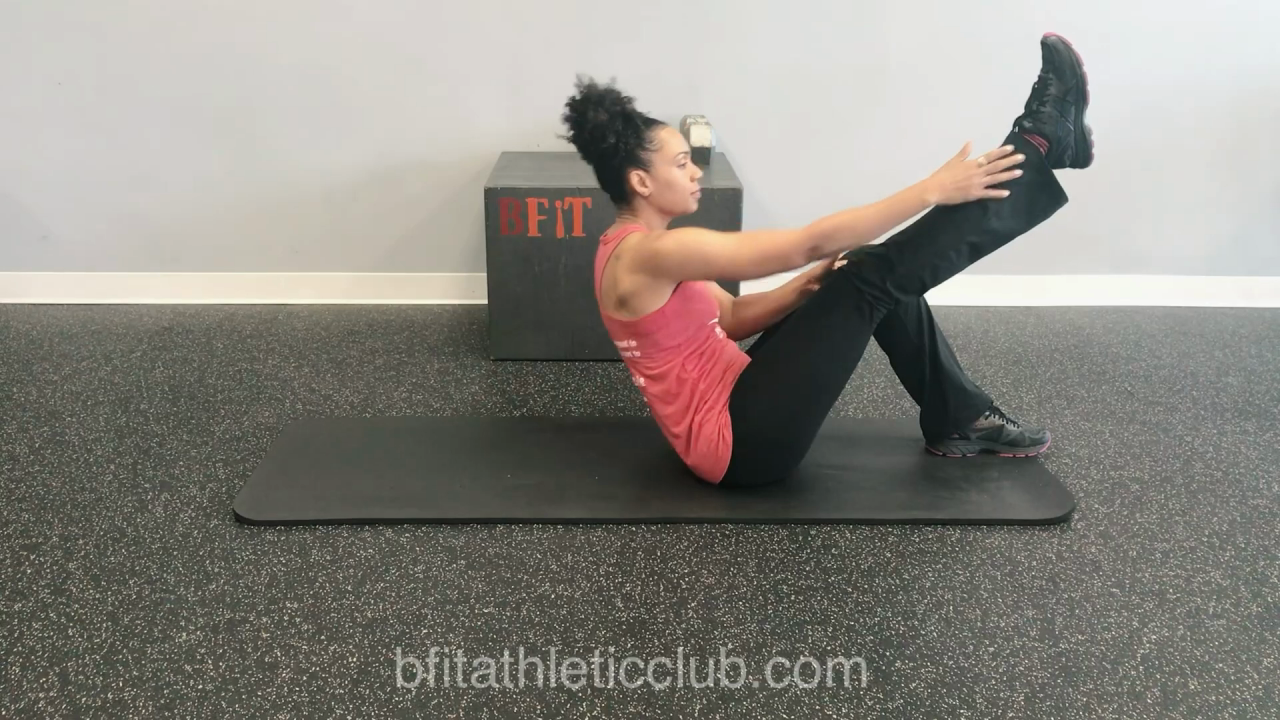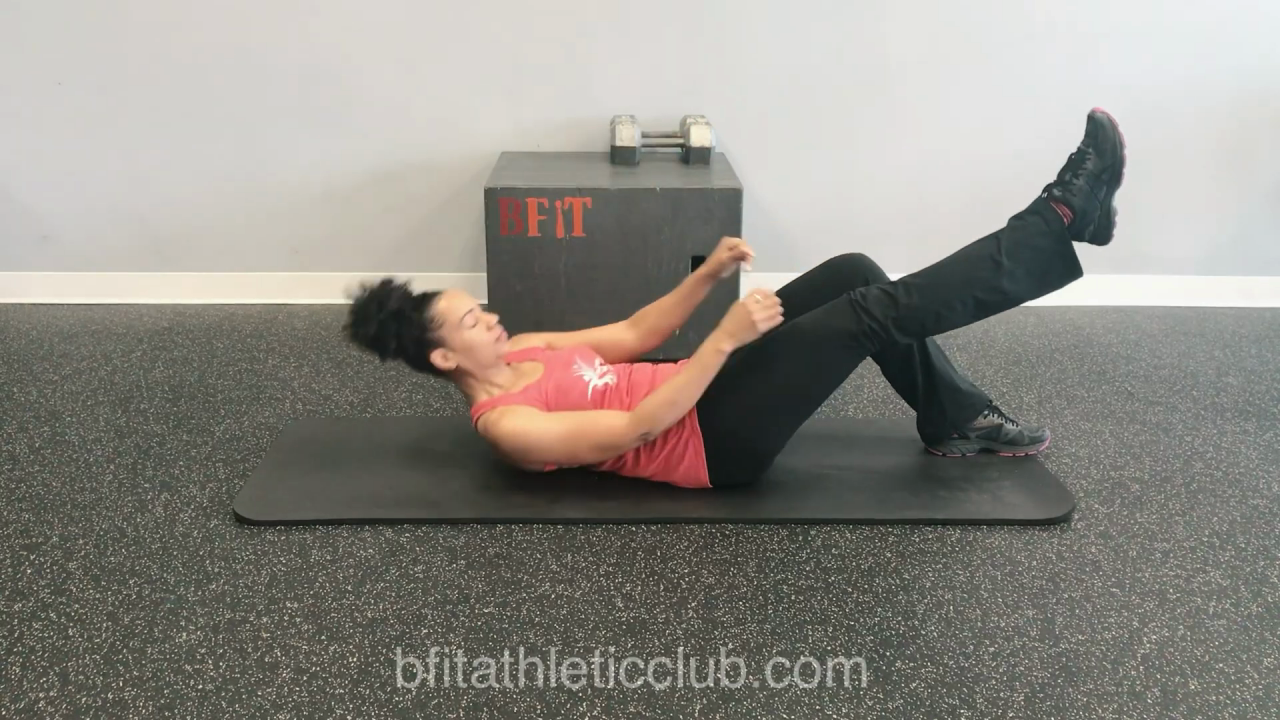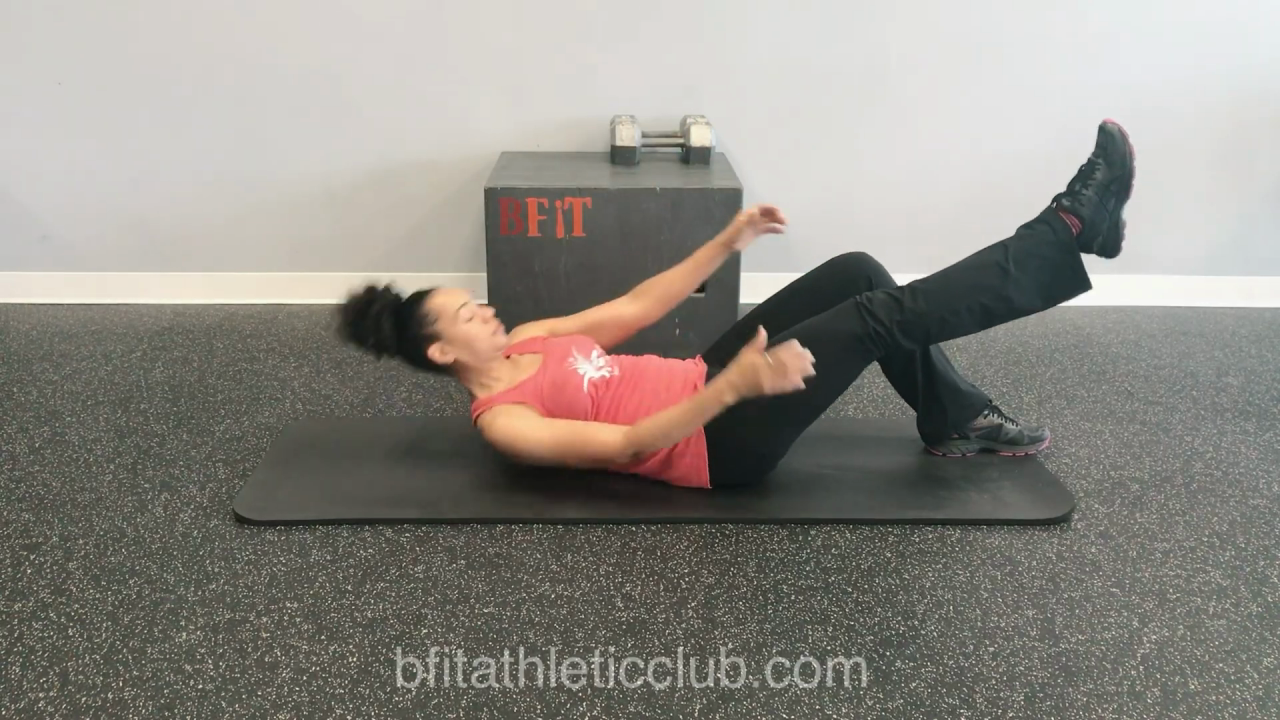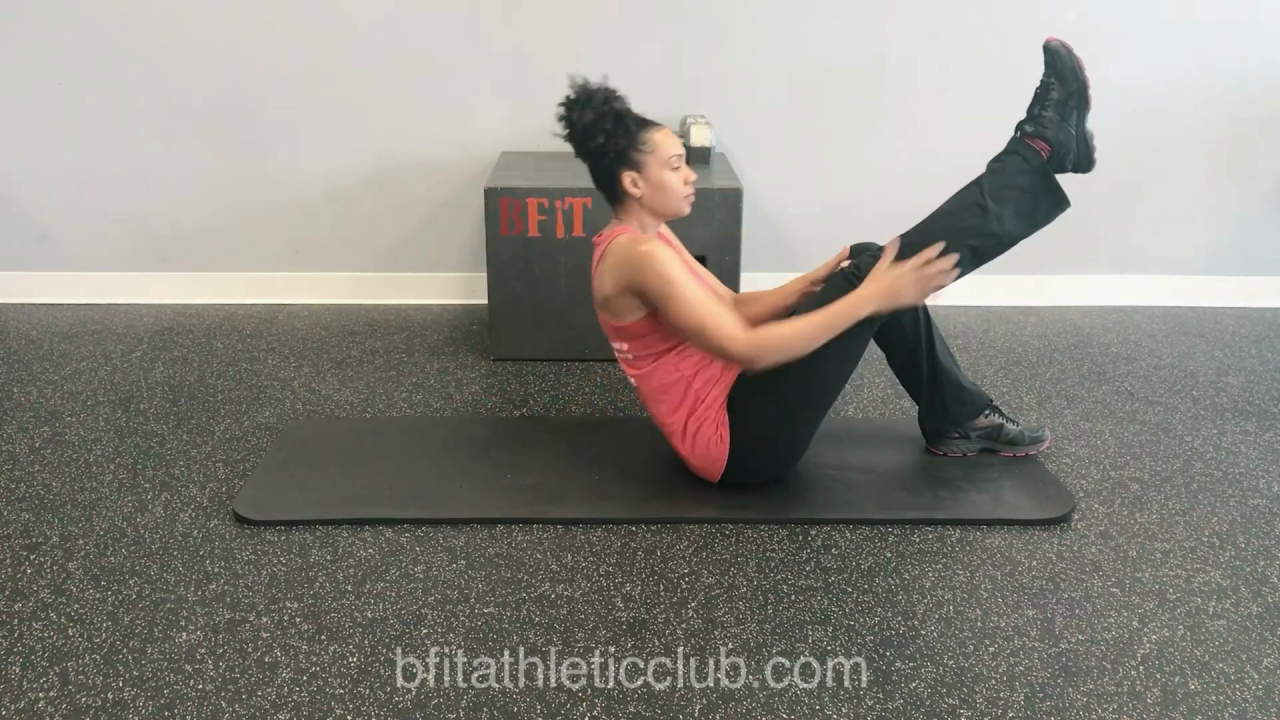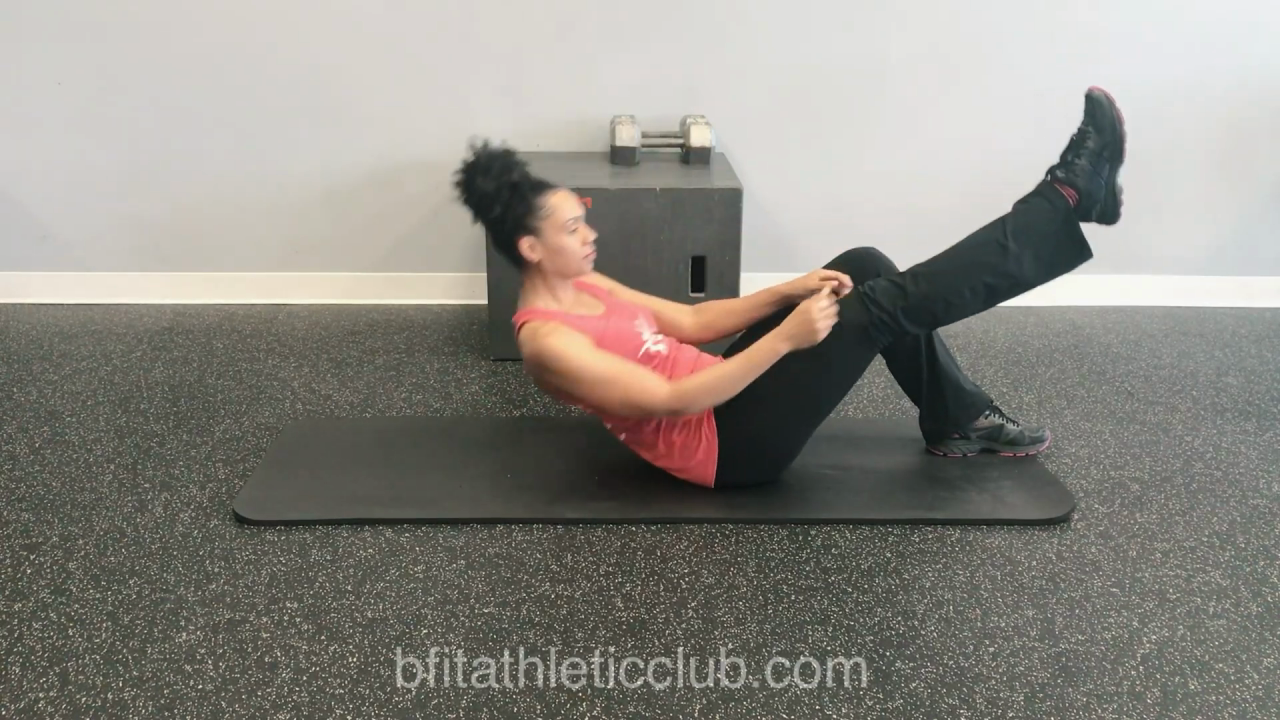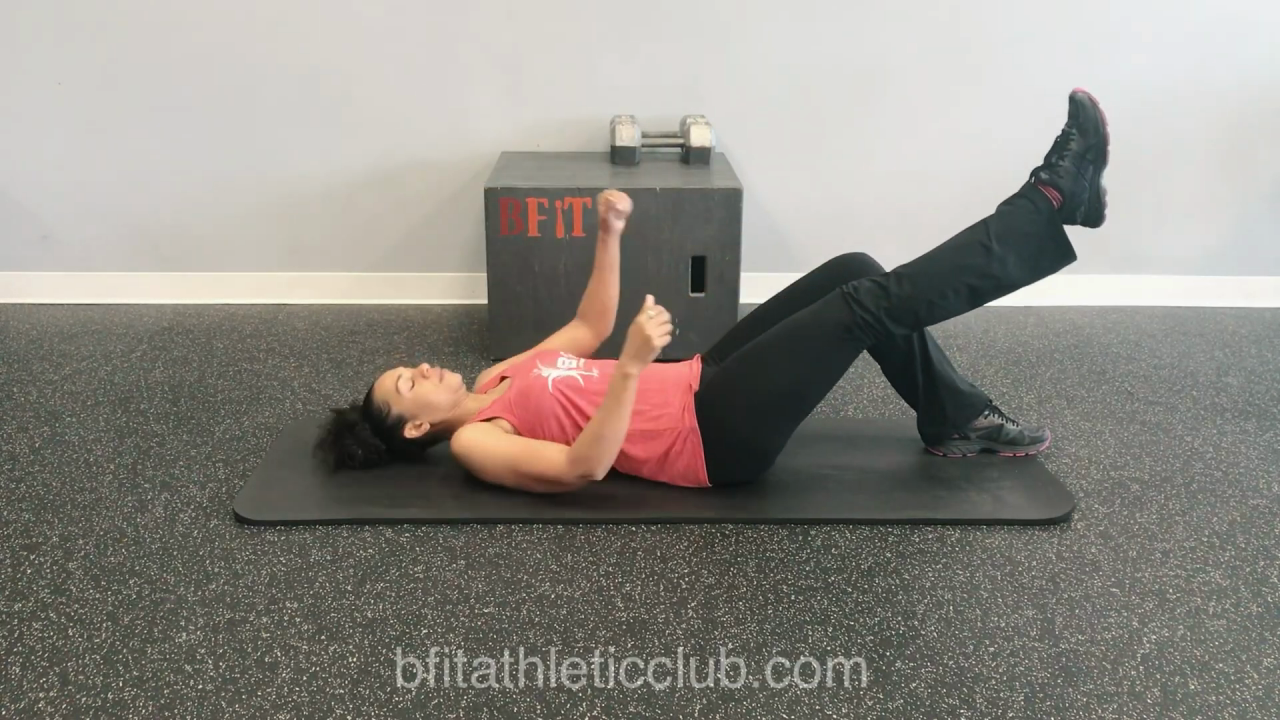
dt=0.7s
person 1, frame 1
left shoulder: (637, 243)
right shoulder: (652, 253)
right elbow: (813, 241)
left wrist: (806, 287)
right wrist: (933, 190)
left hip: (732, 404)
right hip: (743, 441)
left knee: (878, 275)
right knee: (878, 278)
left ankle: (960, 424)
right ankle: (1038, 145)
person 1, frame 2
left shoulder: (518, 354)
right shoulder: (506, 425)
left elbow: (636, 335)
right elbow: (640, 429)
left wrist: (707, 272)
right wrist: (732, 337)
left hip: (702, 394)
right hip: (714, 439)
left knee: (852, 272)
right knee: (875, 313)
left ankle: (957, 423)
right ankle: (1060, 218)
person 1, frame 3
left shoulder: (525, 343)
right shoulder: (501, 419)
left elbow: (636, 308)
right elbow: (629, 445)
left wrist: (727, 240)
right wrist: (734, 386)
left hip: (709, 385)
right hip: (721, 441)
left knee: (855, 273)
right knee: (881, 316)
left ankle: (956, 422)
right ankle: (1068, 230)
person 1, frame 4
left shoulder: (639, 238)
right shoulder: (639, 257)
left elbow: (734, 313)
right elbow: (748, 348)
left wrist: (821, 280)
right wrist: (866, 302)
left hip: (731, 408)
right hip: (739, 443)
left knee: (875, 272)
right knee: (870, 292)
left ankle: (959, 423)
right ankle: (1038, 149)
person 1, frame 5
left shoulder: (576, 285)
right shoulder: (548, 339)
left elbow: (689, 323)
right elbow: (672, 402)
left wrist: (789, 291)
right wrist: (786, 338)
left hip: (713, 403)
right hip: (725, 444)
left knee: (867, 272)
right knee: (892, 307)
left ankle: (961, 425)
right ankle: (1067, 197)
person 1, frame 6
left shoulder: (498, 378)
right shoulder: (476, 445)
left elbow: (587, 325)
right elbow: (586, 467)
left wrist: (611, 232)
right wrist: (635, 362)
left hip: (698, 389)
right hip: (714, 436)
left knee: (853, 271)
right knee: (871, 306)
left ankle: (956, 422)
right ankle: (1048, 204)
